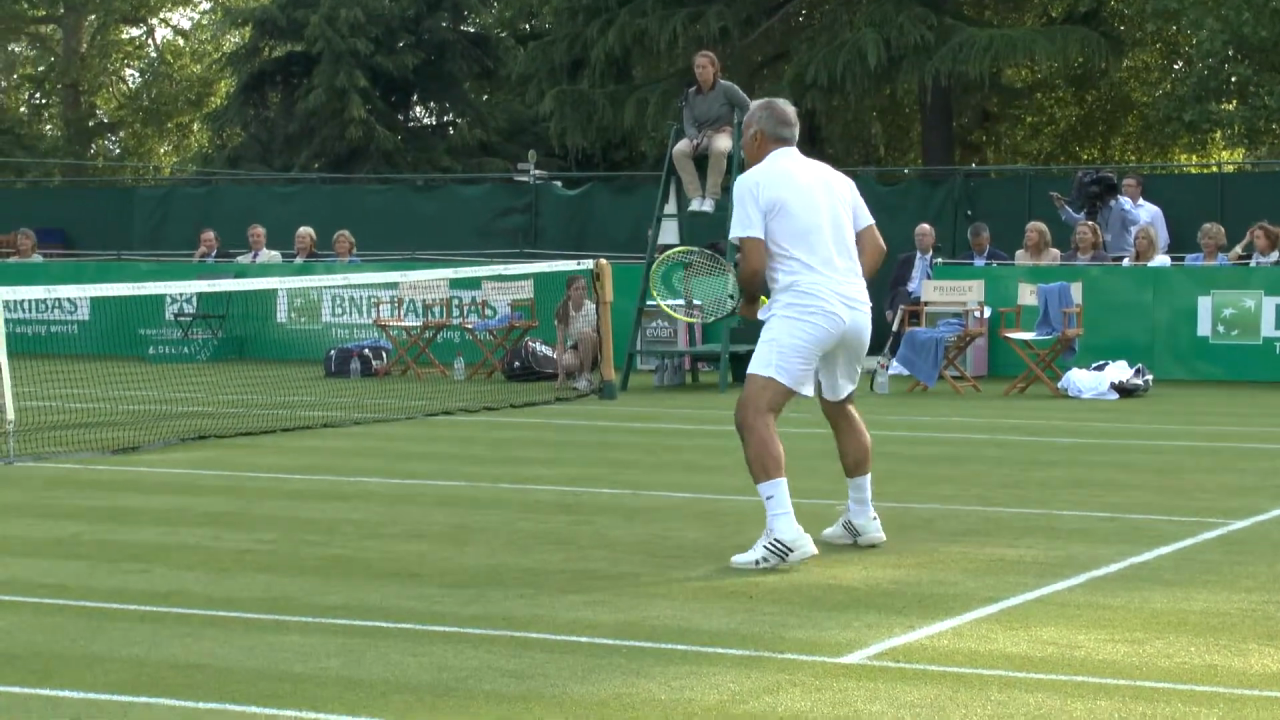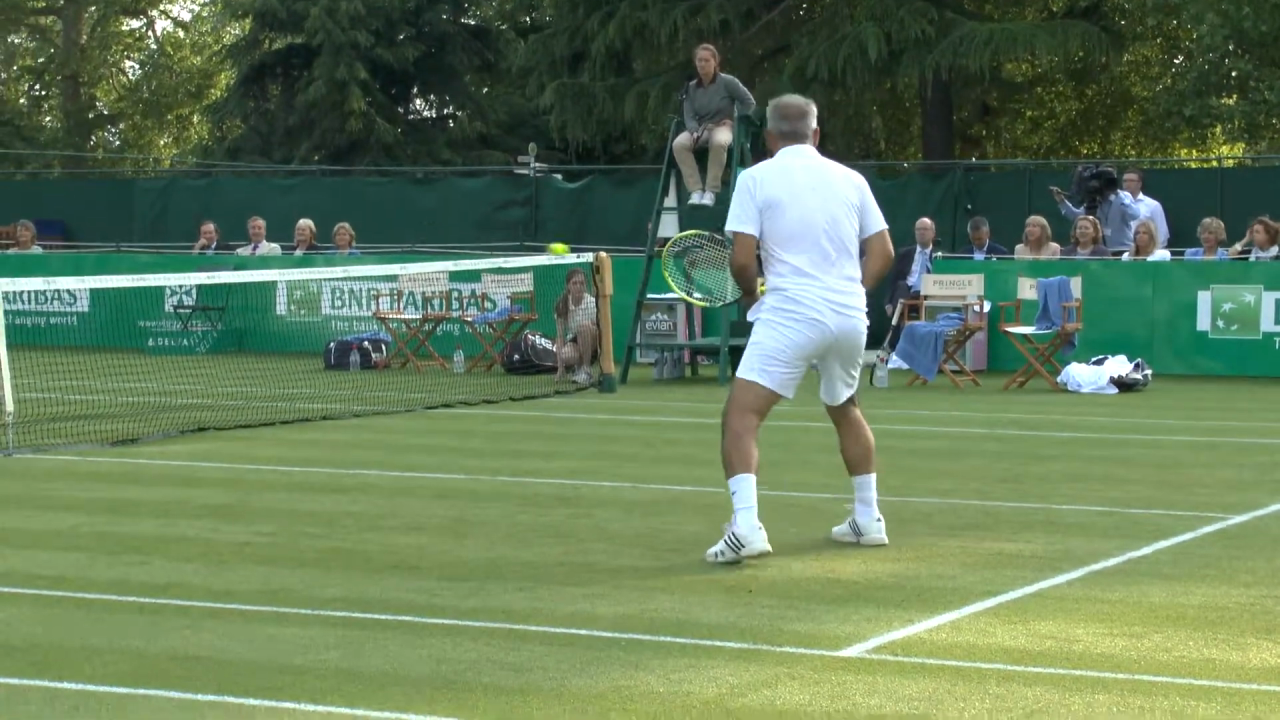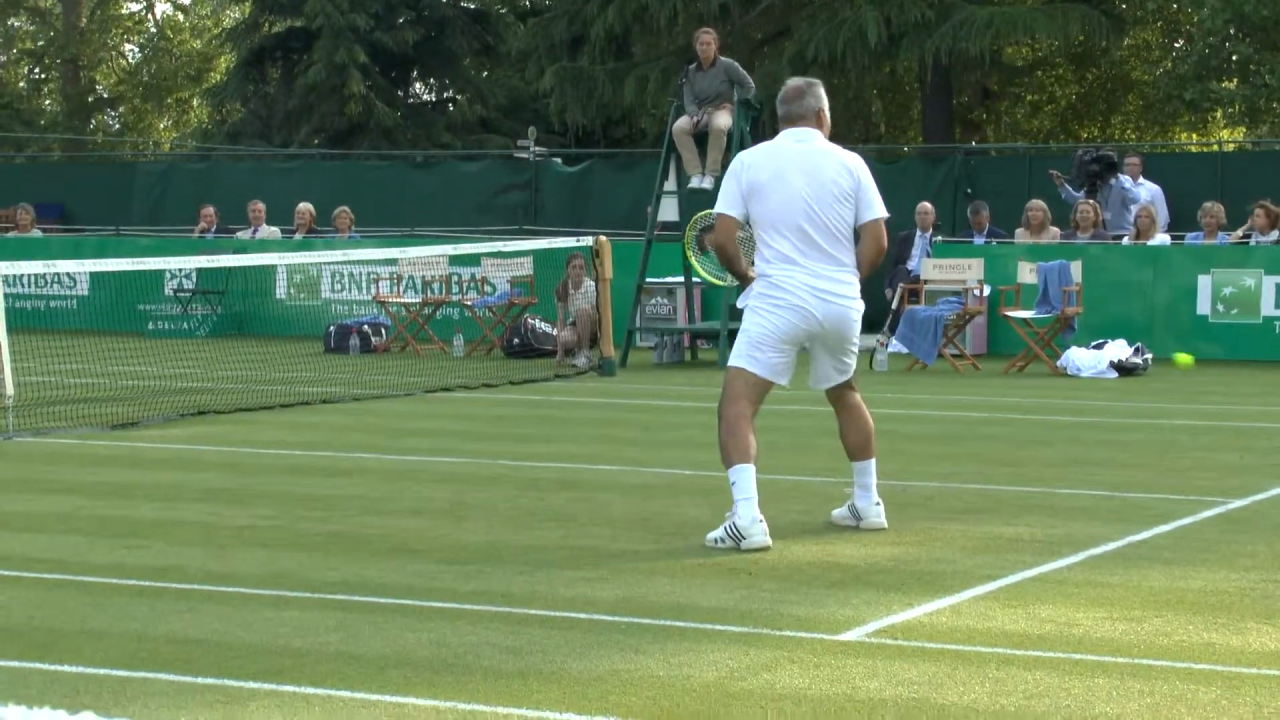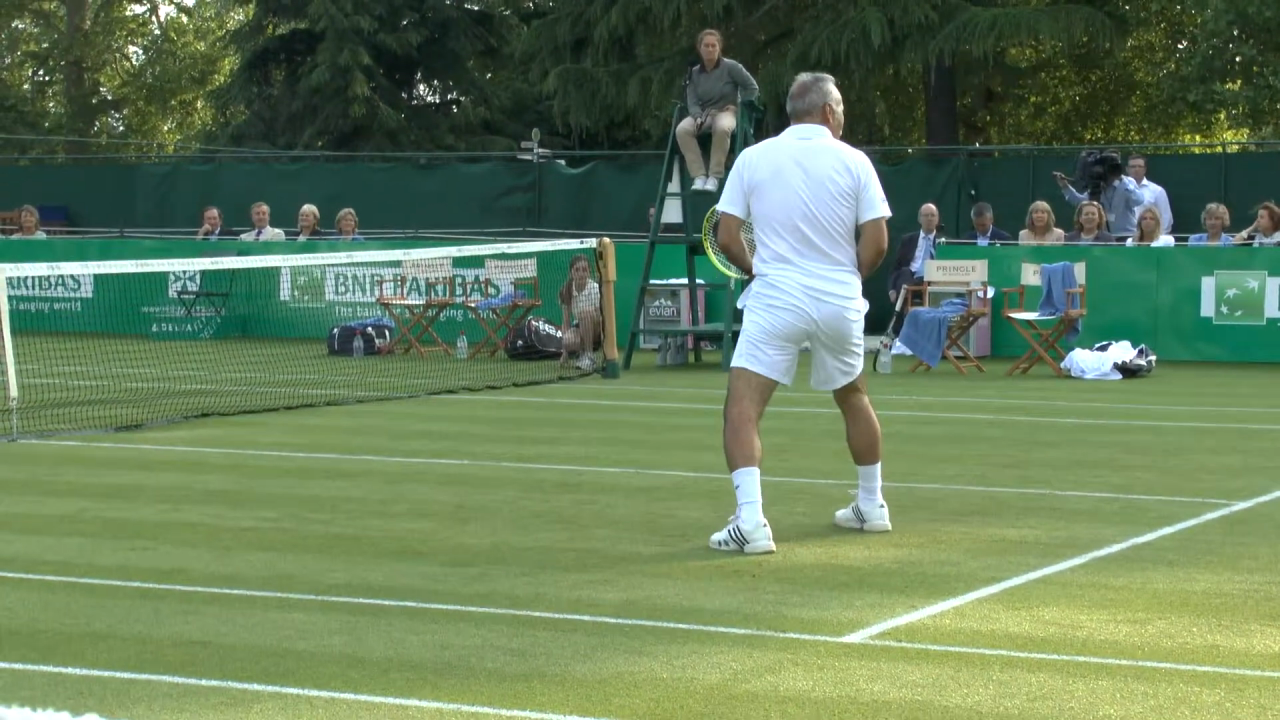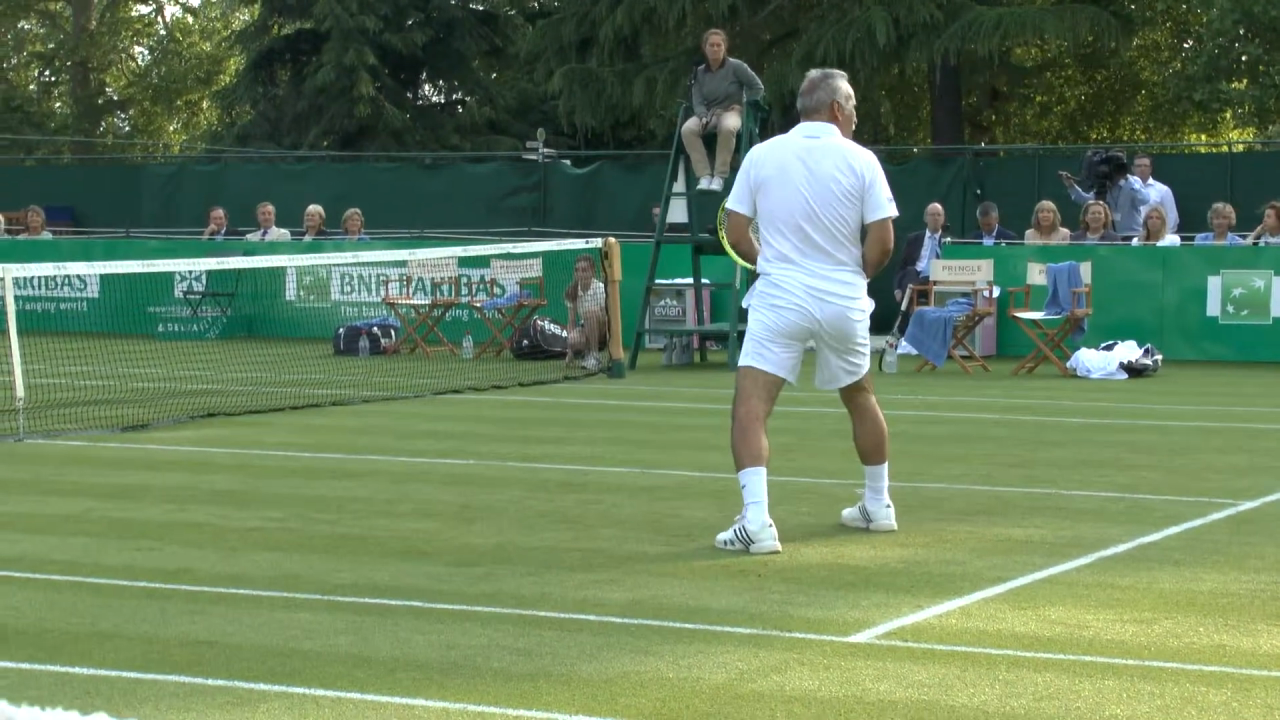
dt=0.2s
person 1, frame 1
left shoulder: (752, 181)
right shoulder: (836, 177)
left elbow: (752, 265)
right elbow: (875, 248)
left wrist: (750, 301)
left hip: (802, 312)
right hip: (855, 313)
left knee: (754, 414)
right knee: (840, 408)
left ankle: (784, 533)
right ankle: (862, 517)
person 1, frame 2
left shoulder: (756, 178)
right shoulder: (850, 179)
left elbow: (742, 260)
right elbow: (884, 254)
left wrist: (751, 293)
left hip: (792, 315)
right hip: (850, 317)
left knee: (740, 418)
right knee: (846, 411)
left ankle: (745, 525)
right ankle: (867, 518)
person 1, frame 3
left shoulder: (748, 161)
right shoulder: (851, 163)
left elbow: (722, 239)
right elbow: (877, 244)
left wrist: (746, 276)
left hip: (778, 301)
right hip: (839, 303)
left knee: (736, 406)
right knee: (845, 395)
left ankle: (746, 517)
right ankle: (866, 503)
person 1, frame 4
left shoulder: (752, 158)
right shoulder: (854, 161)
left elbow: (726, 238)
right elbow: (876, 244)
left hip: (775, 301)
right hip: (839, 303)
left knee: (742, 409)
right knee: (854, 399)
left ankle: (750, 521)
right ankle: (871, 506)
person 1, frame 5
left shoulder: (760, 155)
right shoulder: (861, 160)
left elbow: (737, 235)
right elbow: (882, 244)
left hip: (779, 300)
right hip: (843, 303)
left knee: (749, 408)
right knee: (861, 398)
left ankle: (756, 521)
right ankle: (877, 505)
